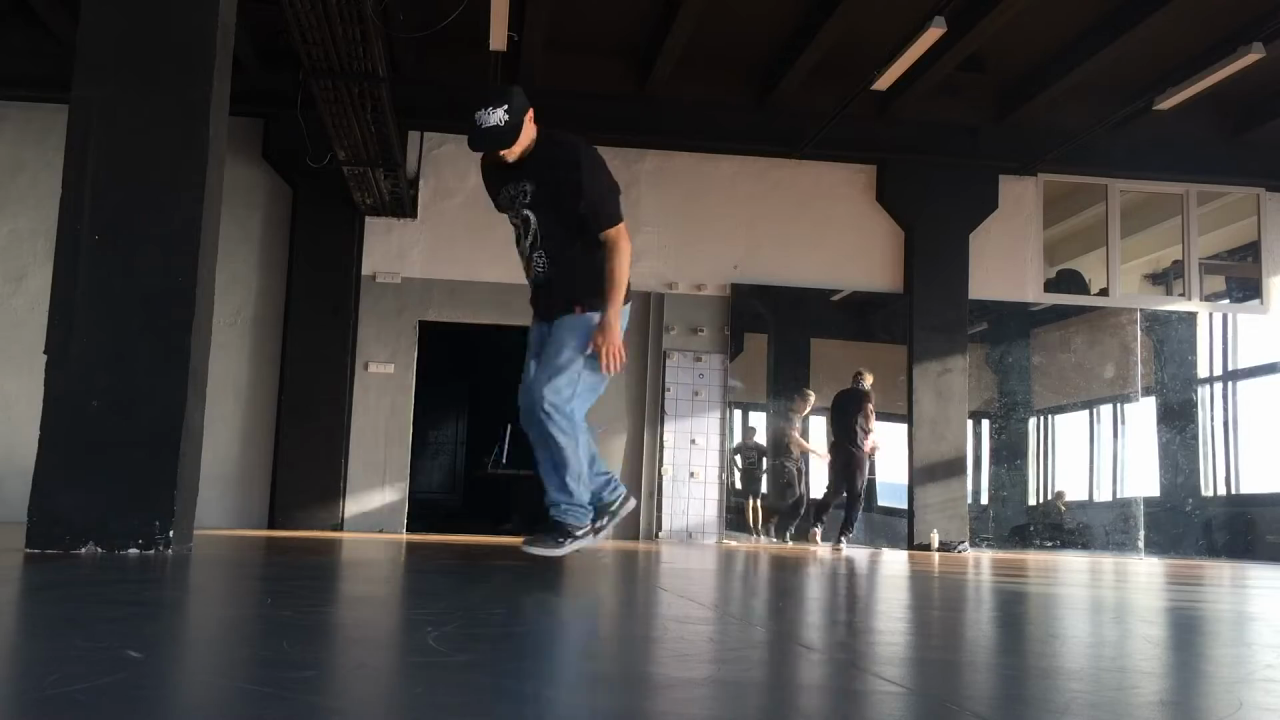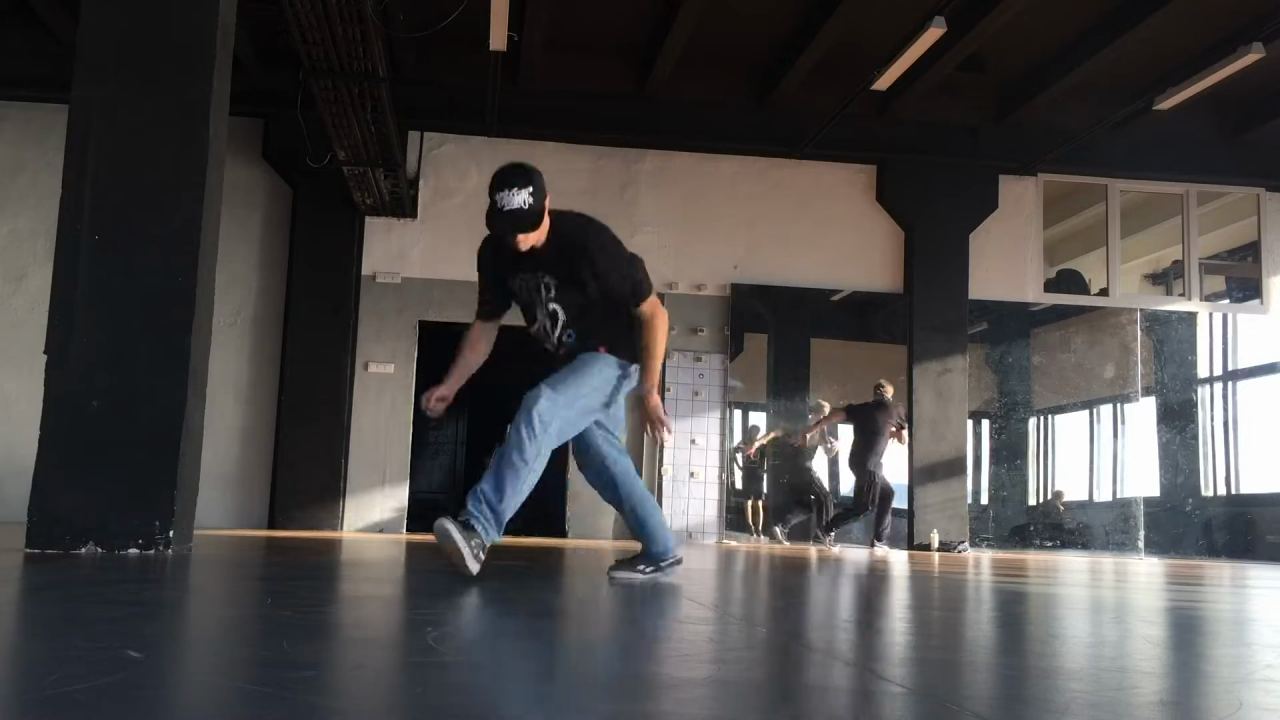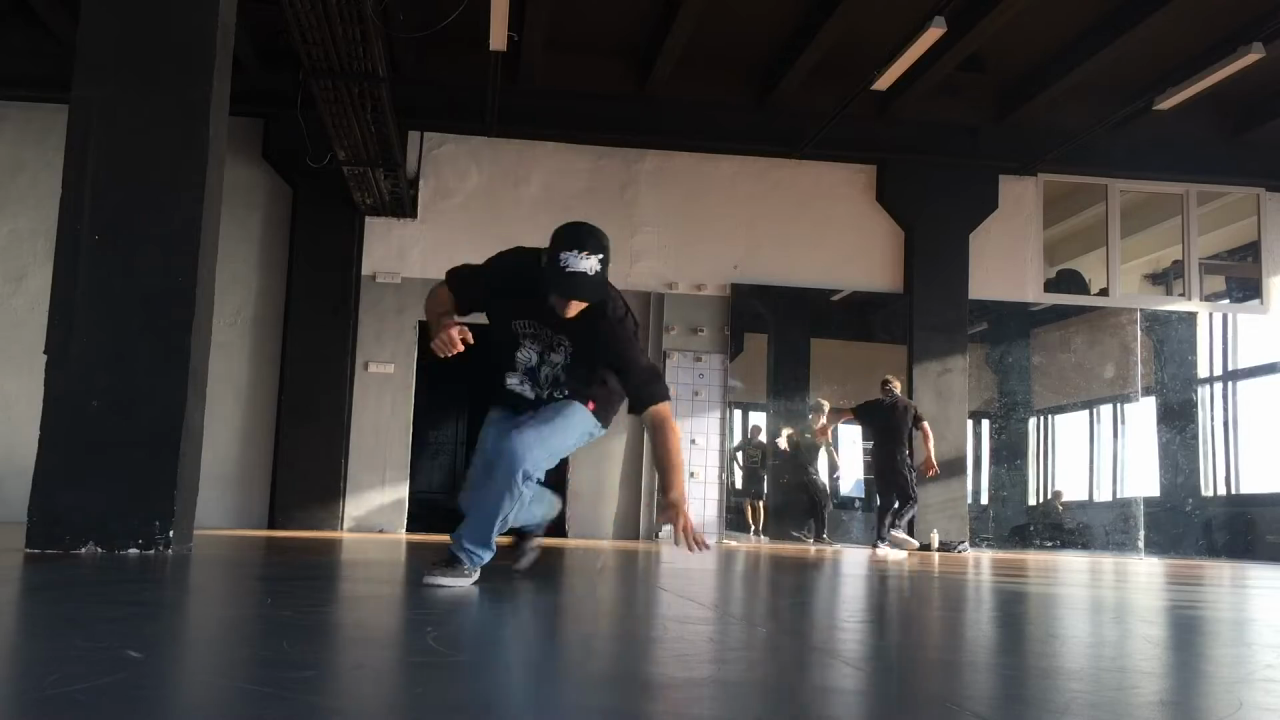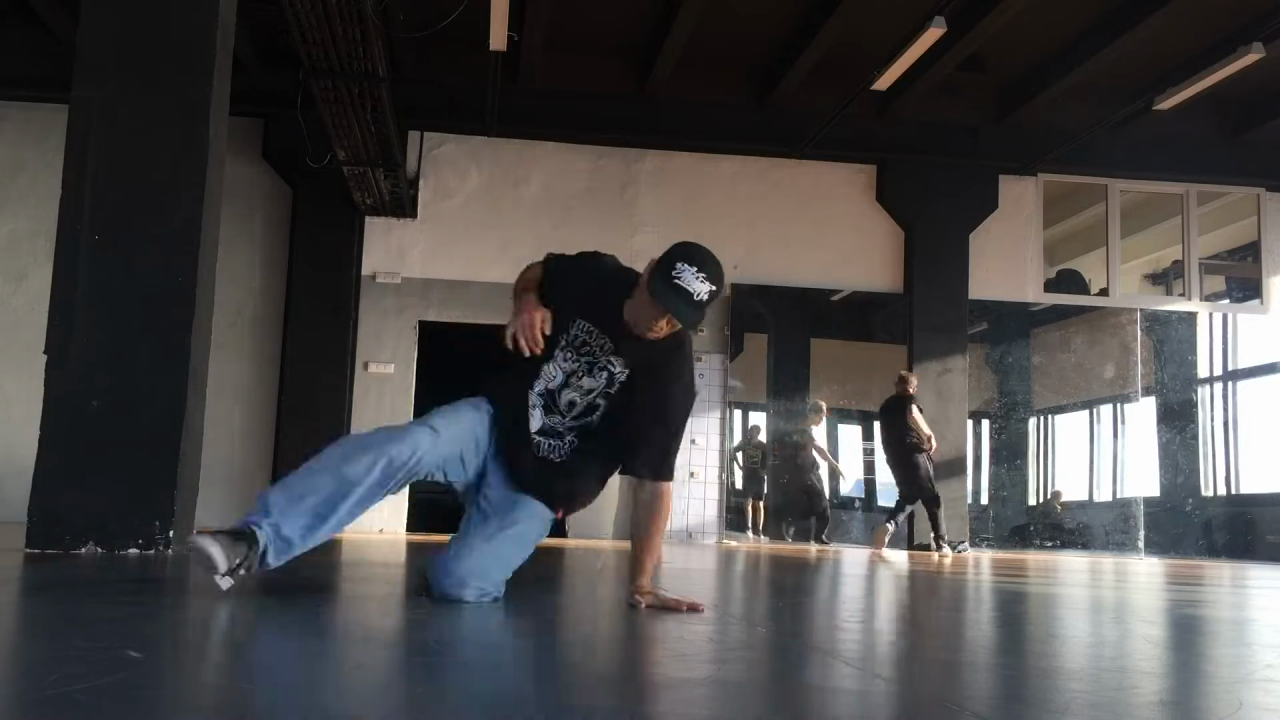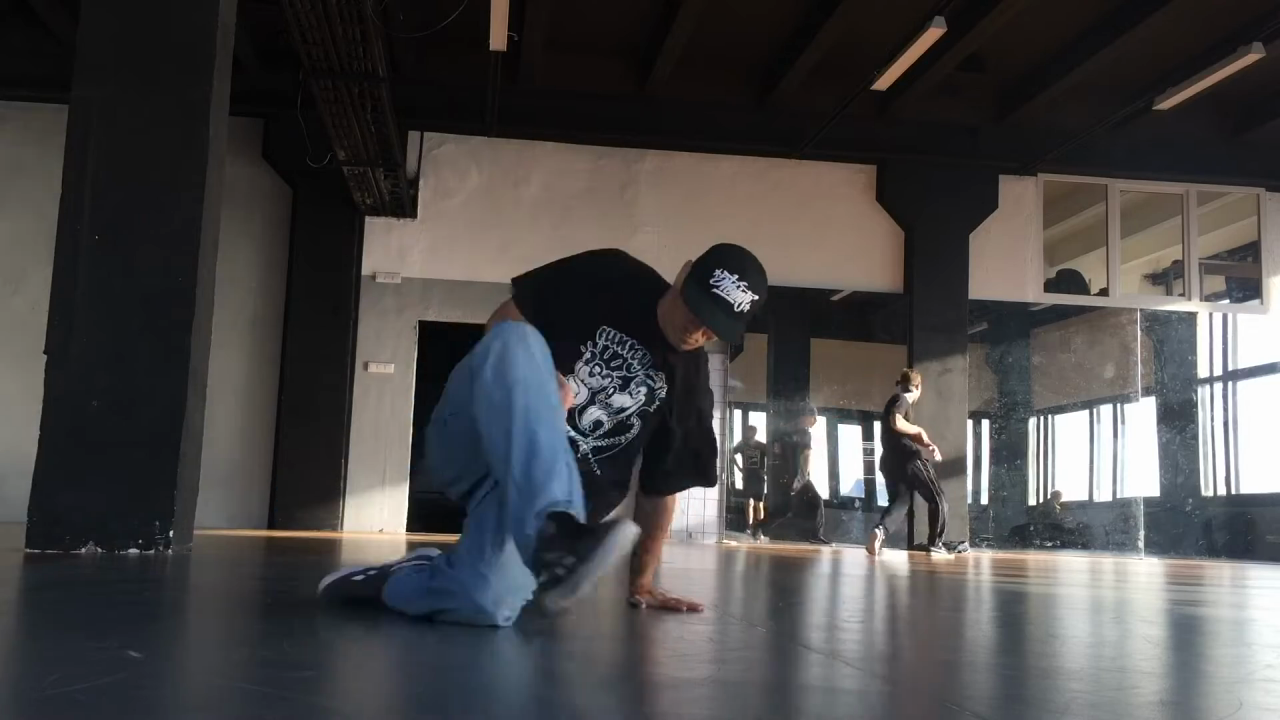
dt=0.2s
person 1, frame 1
left shoulder: (575, 160)
right shoulder: (494, 169)
left elbow: (618, 241)
left wrist: (611, 321)
right wrist: (546, 292)
left hip: (590, 308)
right hip: (552, 307)
left knee: (552, 400)
right knee: (535, 410)
left ankle: (576, 515)
right ankle: (607, 496)
person 1, frame 2
left shoulder: (588, 243)
right shoulder: (494, 251)
left elbow: (654, 315)
right elbow: (484, 326)
left wrist: (649, 388)
right wrist: (450, 385)
left hip: (613, 354)
right hip: (573, 358)
left knee: (538, 413)
right knee: (600, 459)
left ankle: (477, 530)
right ankle: (661, 549)
person 1, frame 3
left shoulder: (611, 319)
right shoulder: (507, 272)
left elbow: (660, 415)
right elbow: (441, 296)
left wrist: (674, 497)
right wrist: (443, 327)
left hip: (577, 405)
right hip: (512, 402)
left knee: (521, 452)
right knee: (477, 497)
left ankle: (469, 554)
right ankle: (535, 513)
person 1, frame 4
left shoulder: (670, 378)
right shoulder: (596, 277)
left elbow: (655, 483)
right elbow: (535, 273)
left wrist: (642, 585)
right wrist: (526, 306)
left hip: (547, 476)
right hip: (492, 423)
left knee: (462, 583)
right knee: (390, 452)
right ankle: (256, 541)
person 1, frame 5
left shoulder: (690, 388)
right shoulder: (601, 276)
left elbow: (661, 490)
right elbow: (504, 318)
left wrist: (642, 584)
right wrist: (529, 369)
right hip: (500, 441)
left knee: (486, 603)
right knee: (516, 343)
right ankle: (561, 540)
